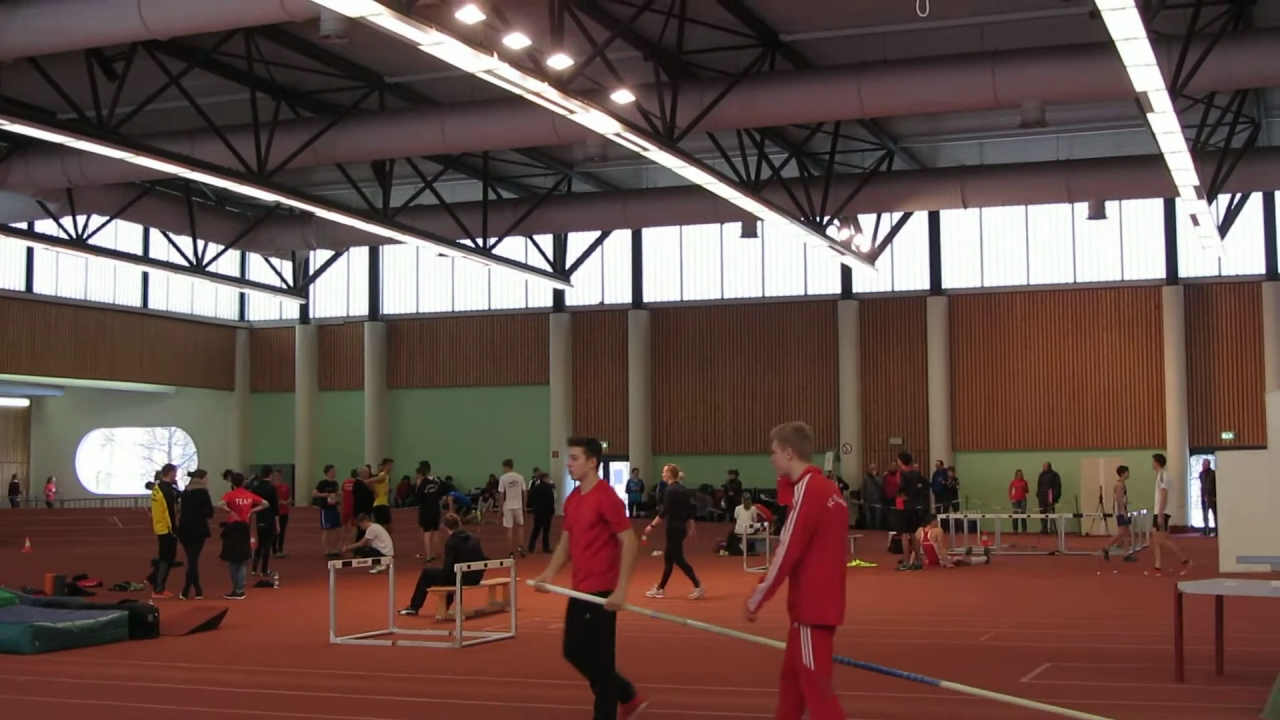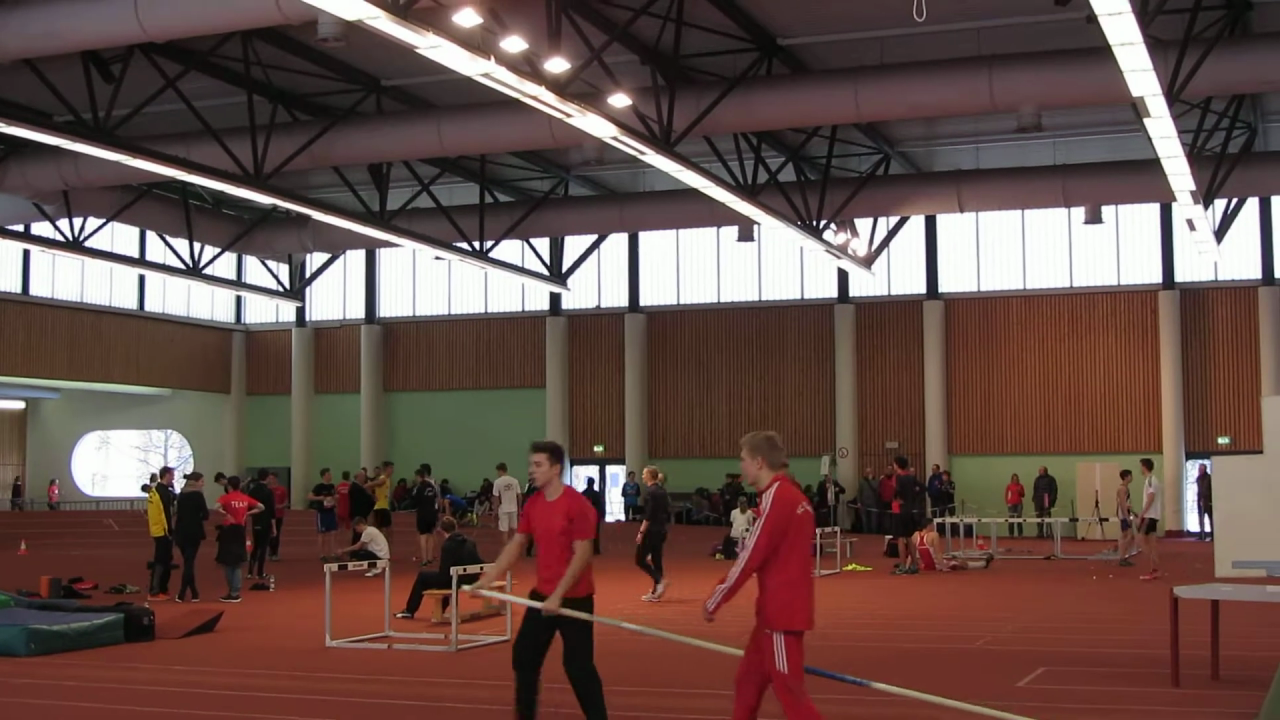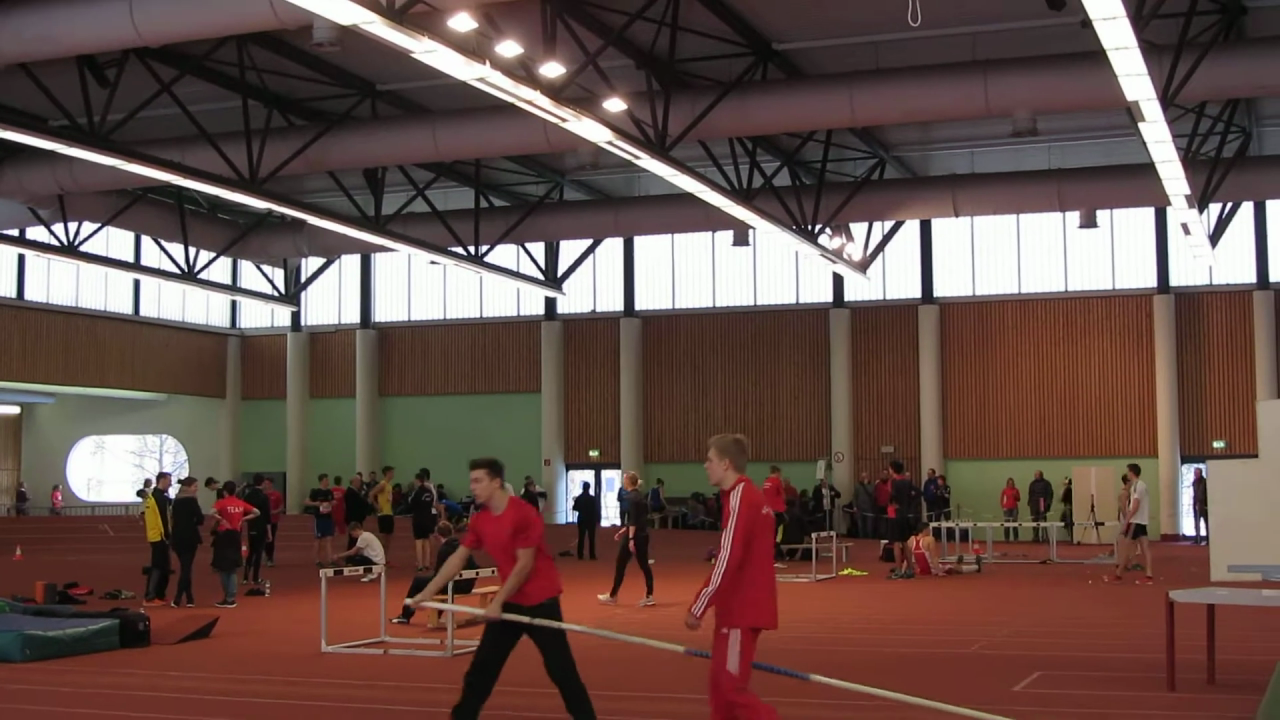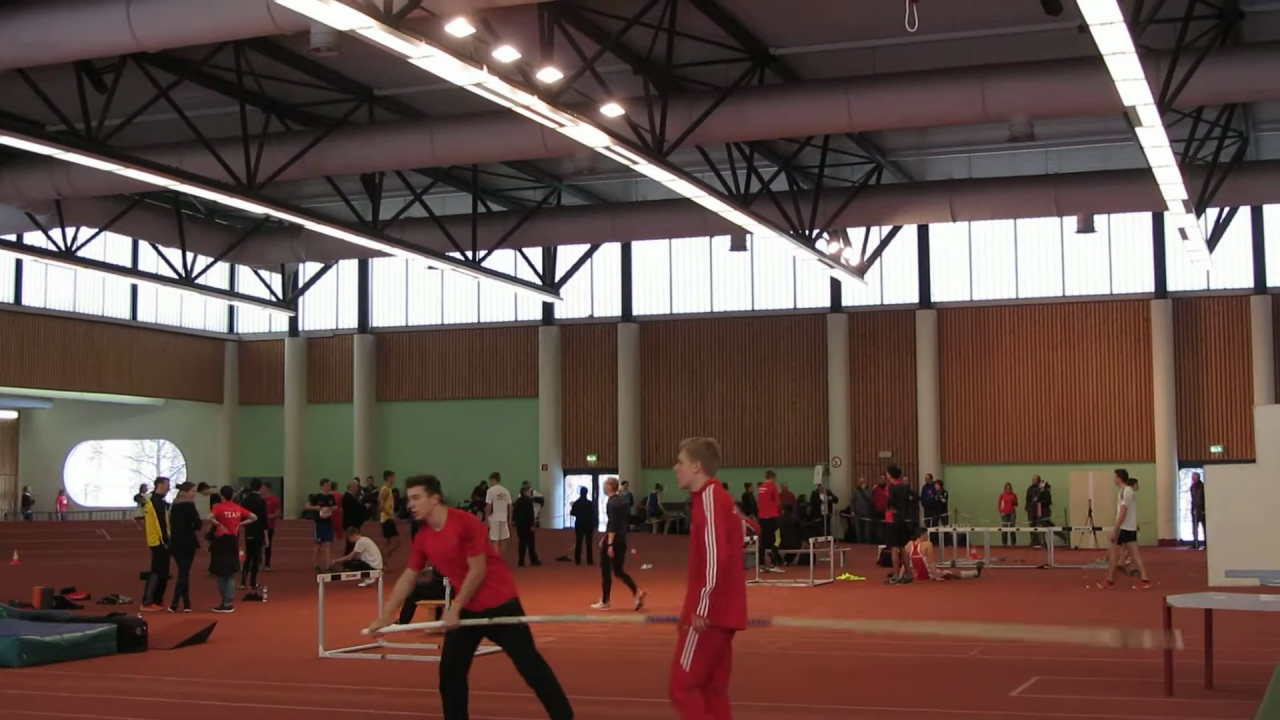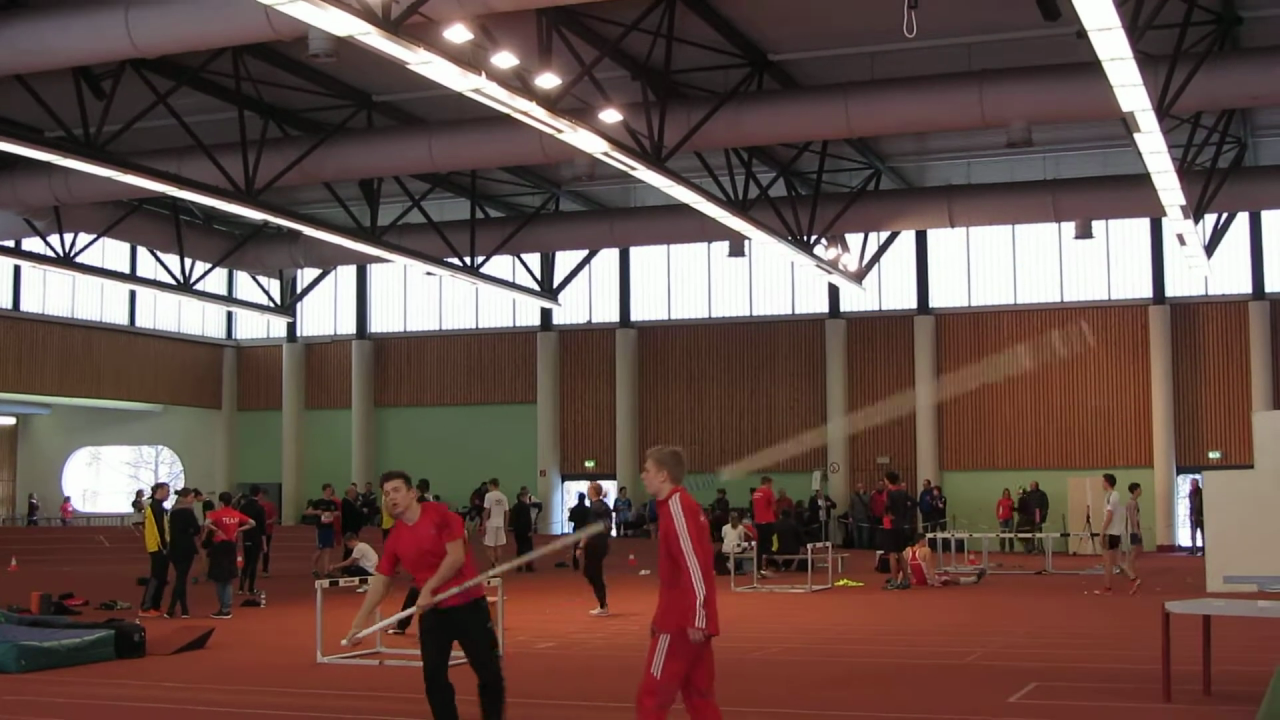
dt=0.2s
person 1, frame 1
left shoulder: (806, 490)
right shoulder: (827, 487)
left elbow: (786, 552)
left wrist: (755, 599)
left hip: (811, 602)
right hip: (821, 599)
left knee: (815, 683)
right knee: (791, 675)
person 1, frame 2
left shoulder: (774, 498)
right shoulder: (792, 496)
left elbow: (750, 557)
left wrist: (714, 600)
left hip: (780, 610)
right hip: (780, 607)
left knee: (788, 687)
right knee: (749, 679)
person 1, frame 3
left shoulder: (739, 497)
right shoulder: (751, 496)
left elbow: (727, 559)
left wrist: (698, 605)
left hip: (740, 611)
right hip: (746, 607)
left knee: (732, 690)
right knee: (722, 685)
person 1, frame 4
left shoulder: (709, 497)
right shoulder: (718, 498)
left elbow: (716, 556)
left wrist: (701, 607)
right wrist: (692, 608)
left hip: (710, 614)
right hip: (723, 611)
left knee: (682, 687)
right knee: (712, 687)
person 1, frame 5
left shoulder: (676, 507)
right shoulder: (684, 505)
left elbow: (694, 564)
left wrist: (695, 617)
right wrist: (661, 617)
left hip: (683, 620)
right hip: (691, 618)
left knee: (652, 695)
right knee: (699, 695)
person 2, frame 1
left shoulder: (607, 497)
right shoulder: (572, 499)
left elbow: (629, 544)
right elbow: (566, 540)
left wrist: (619, 590)
right wrist: (550, 573)
left hip: (607, 593)
right hip: (580, 589)
left knee: (597, 657)
right knee: (574, 651)
person 2, frame 2
left shoulder: (578, 504)
right shoulder: (532, 505)
left elbow: (582, 554)
right elbow: (516, 545)
left wrist: (558, 594)
right wrist: (489, 577)
left hip: (575, 596)
right hip: (544, 593)
left knee: (577, 663)
right knee: (523, 655)
person 2, frame 3
left shoulder: (524, 513)
right shoulder: (479, 519)
left elbow: (525, 563)
right elbow: (459, 557)
left wrist: (498, 601)
right wrist: (427, 593)
left hip: (541, 601)
right hip: (510, 601)
left knee: (560, 667)
right knee: (483, 663)
person 2, frame 4
left shoulder: (467, 523)
right shoulder: (422, 538)
left elbow: (479, 571)
right elbow: (408, 577)
left wrist: (454, 609)
right wrist: (384, 617)
left hip: (502, 604)
right hip: (466, 609)
left knee: (531, 666)
right knee: (450, 671)
person 2, frame 5
left shoulder: (440, 514)
right shoulder: (394, 538)
left elbow: (457, 556)
right elbow: (379, 582)
left wrist: (429, 590)
right wrist: (358, 623)
left hip: (469, 602)
right hip: (433, 610)
left knee: (489, 668)
right knee: (435, 674)
